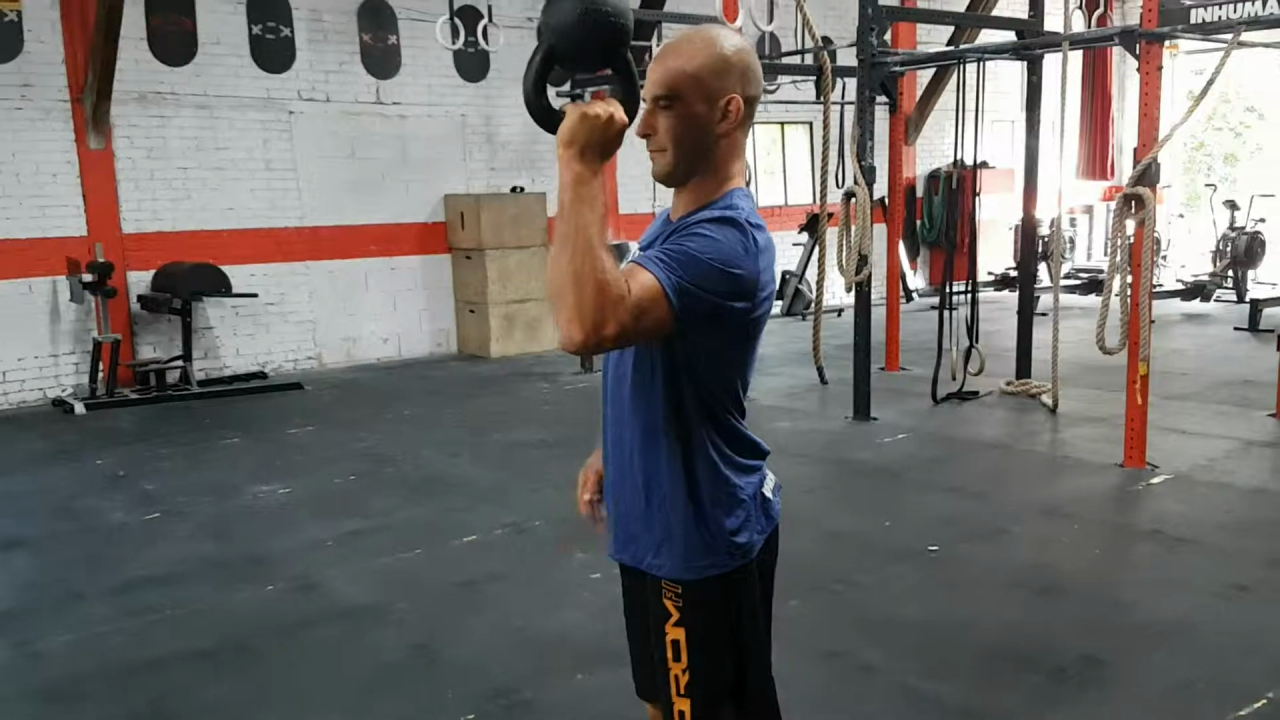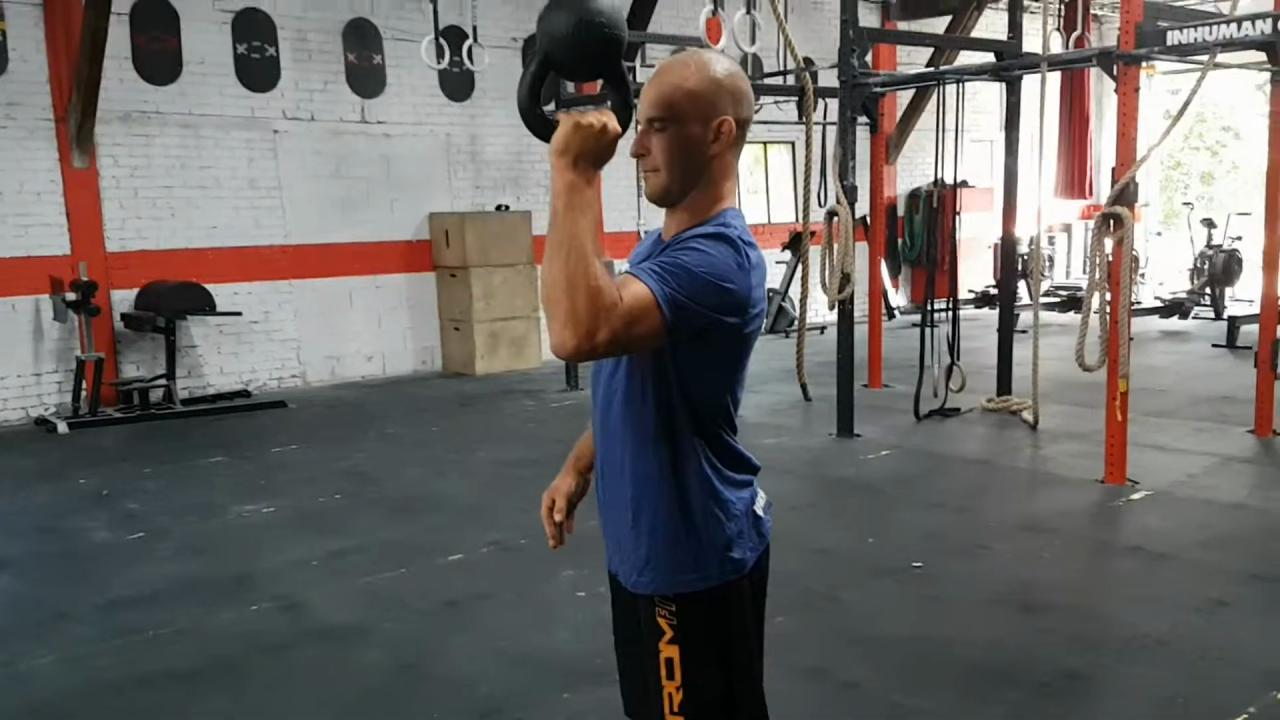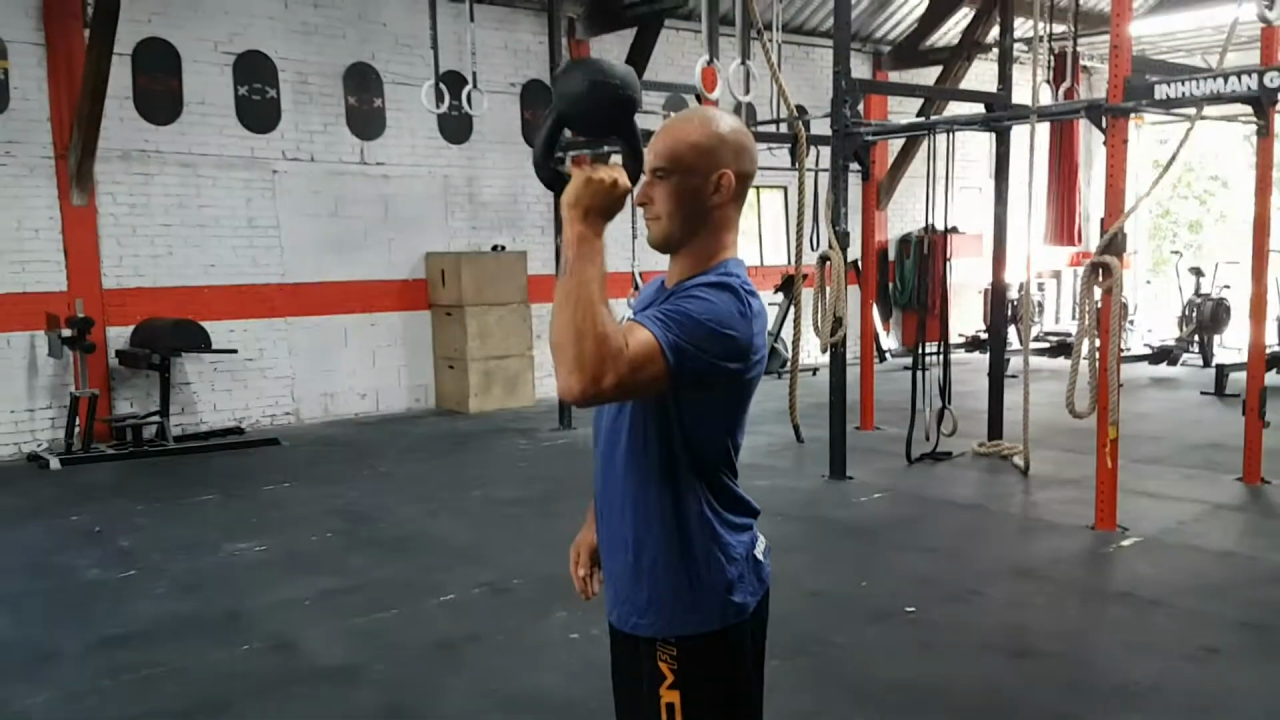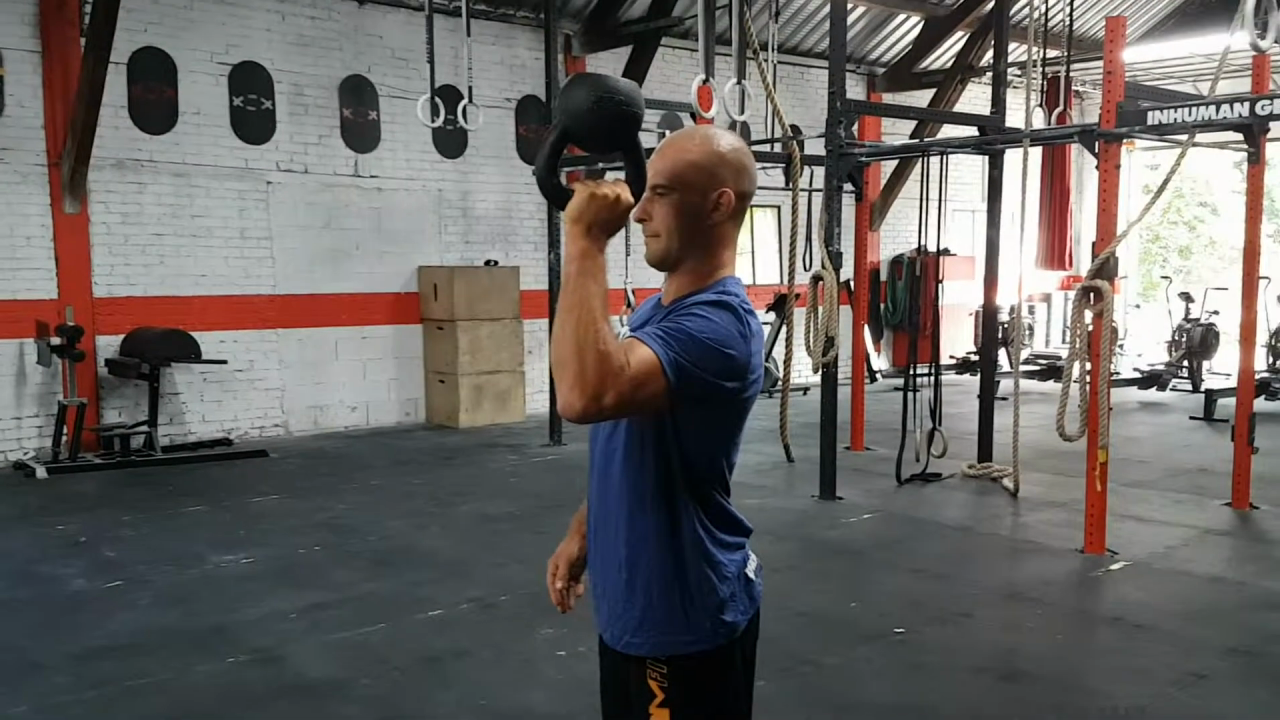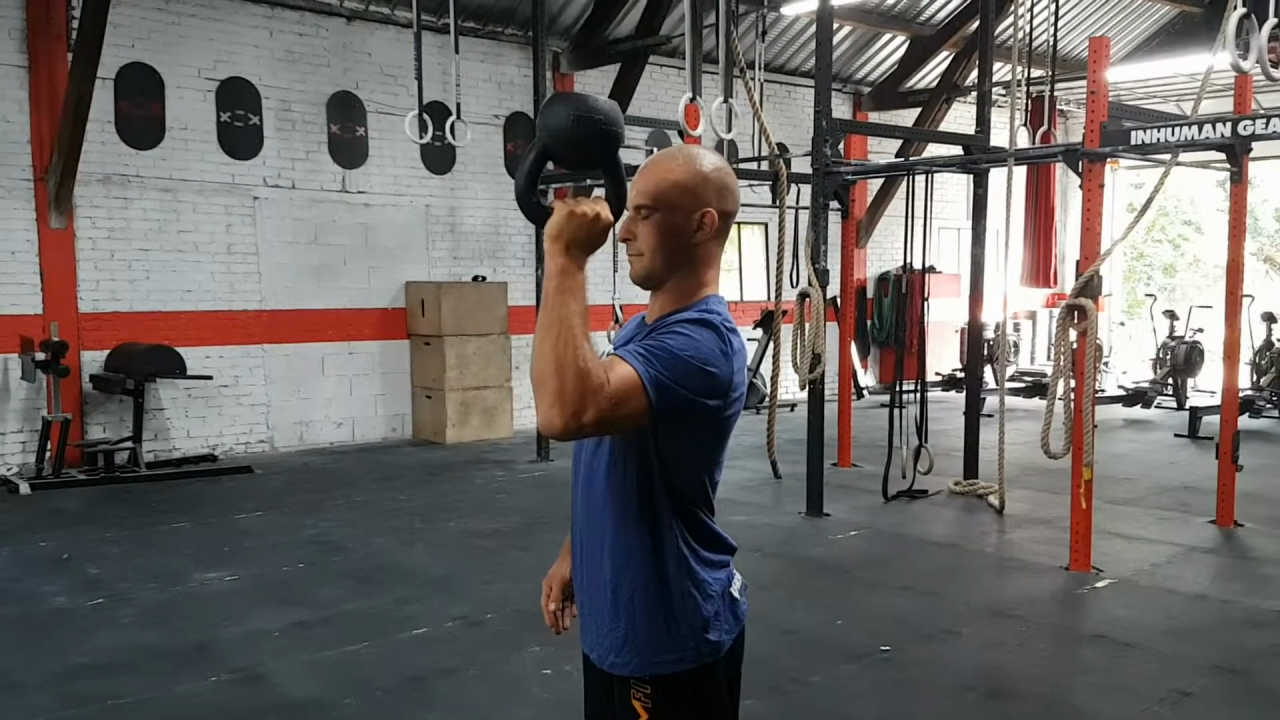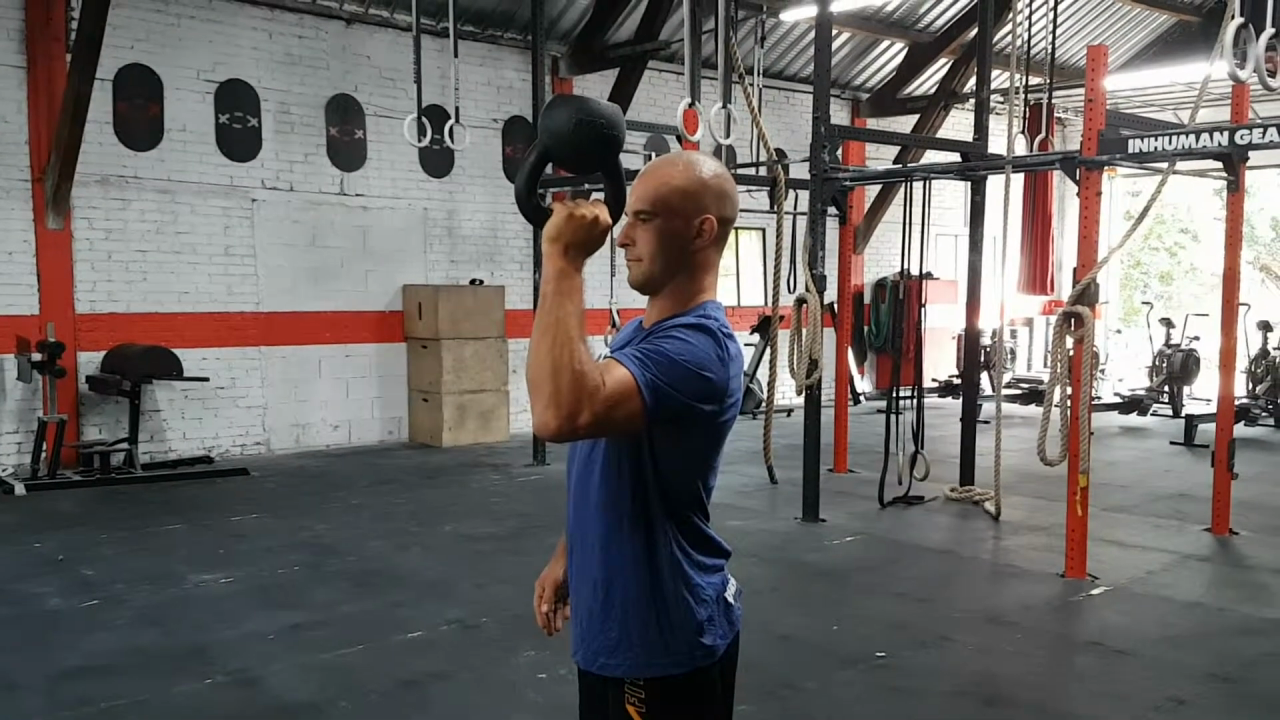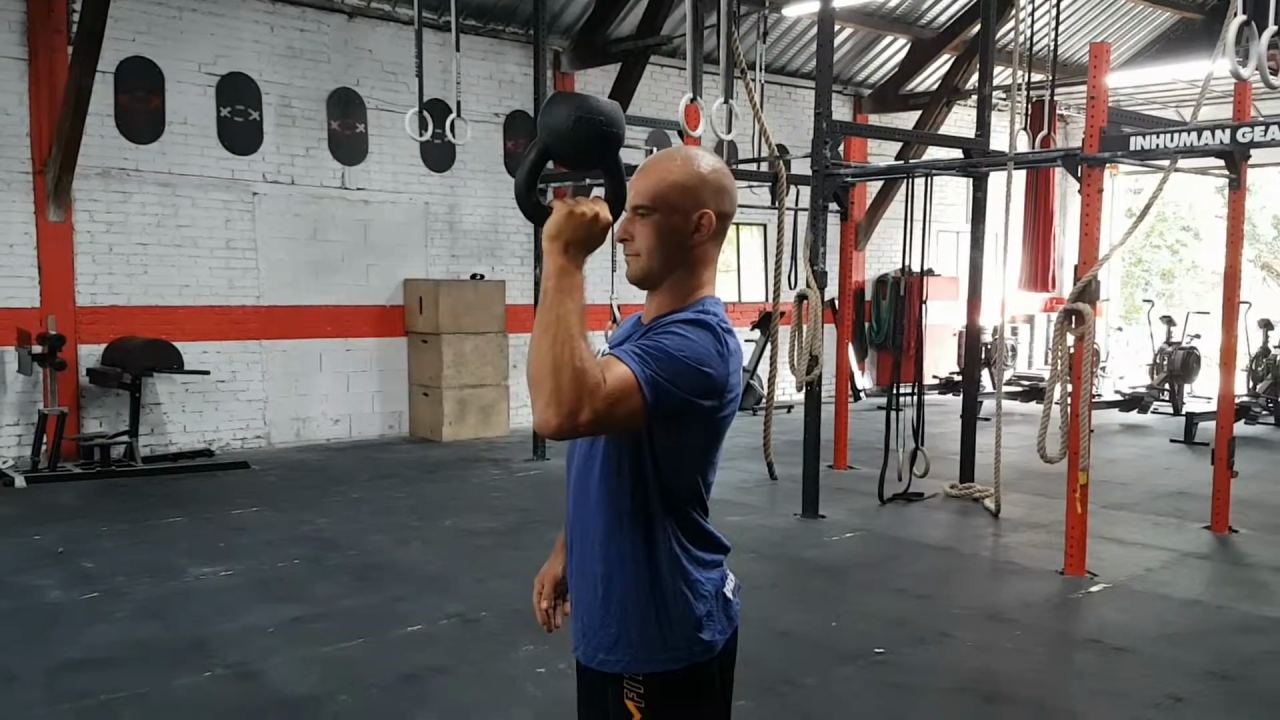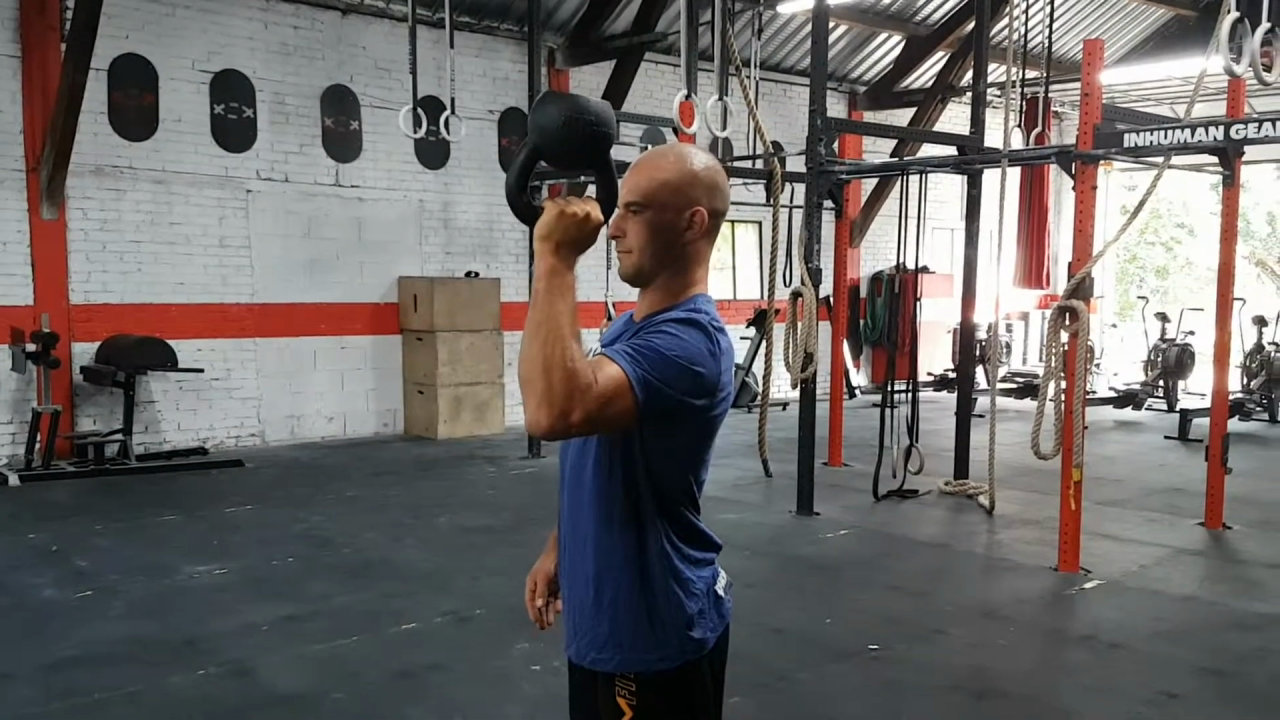
dt=0.5s
person 1, frame 1
left shoulder: (726, 240)
right shoulder: (678, 223)
left elbow: (587, 325)
left wrist: (581, 166)
right wrist: (608, 454)
left hip: (706, 535)
right hip: (658, 523)
person 1, frame 2
left shoulder: (718, 256)
right shoulder: (663, 244)
left elbow: (579, 332)
left wrist: (573, 174)
right wrist: (577, 468)
left hip: (697, 551)
right hip: (649, 541)
person 1, frame 3
left shoulder: (720, 305)
right shoulder: (664, 293)
left elbow: (586, 377)
left wrist: (582, 226)
right wrist: (599, 522)
left hip: (696, 597)
right hip: (648, 586)
person 1, frame 4
left shoulder: (717, 323)
right shoulder: (659, 310)
left elbow: (584, 395)
left wrist: (585, 241)
right wrist: (581, 532)
left hip: (686, 618)
right hip: (636, 603)
person 1, frame 5
left shoulder: (700, 343)
right shoulder: (644, 328)
left elbow: (566, 411)
left wrist: (565, 259)
right wrist: (573, 554)
left hip: (672, 633)
right hip: (622, 620)
person 1, frame 6
left shoulder: (697, 347)
right shoulder: (642, 332)
left elbow: (561, 413)
left wrist: (563, 260)
right wrist: (567, 556)
left hip: (666, 638)
right hip: (615, 625)
person 1, frame 7
left shoulder: (696, 343)
right shoulder: (640, 328)
left elbow: (562, 411)
left wrist: (564, 257)
right wrist: (567, 551)
left hip: (666, 632)
right hip: (616, 619)
person 1, frame 8
left shoulder: (688, 341)
right shoulder: (632, 326)
left elbow: (554, 412)
left wrist: (555, 258)
right wrist: (559, 548)
left hip: (656, 631)
right hip: (608, 617)
